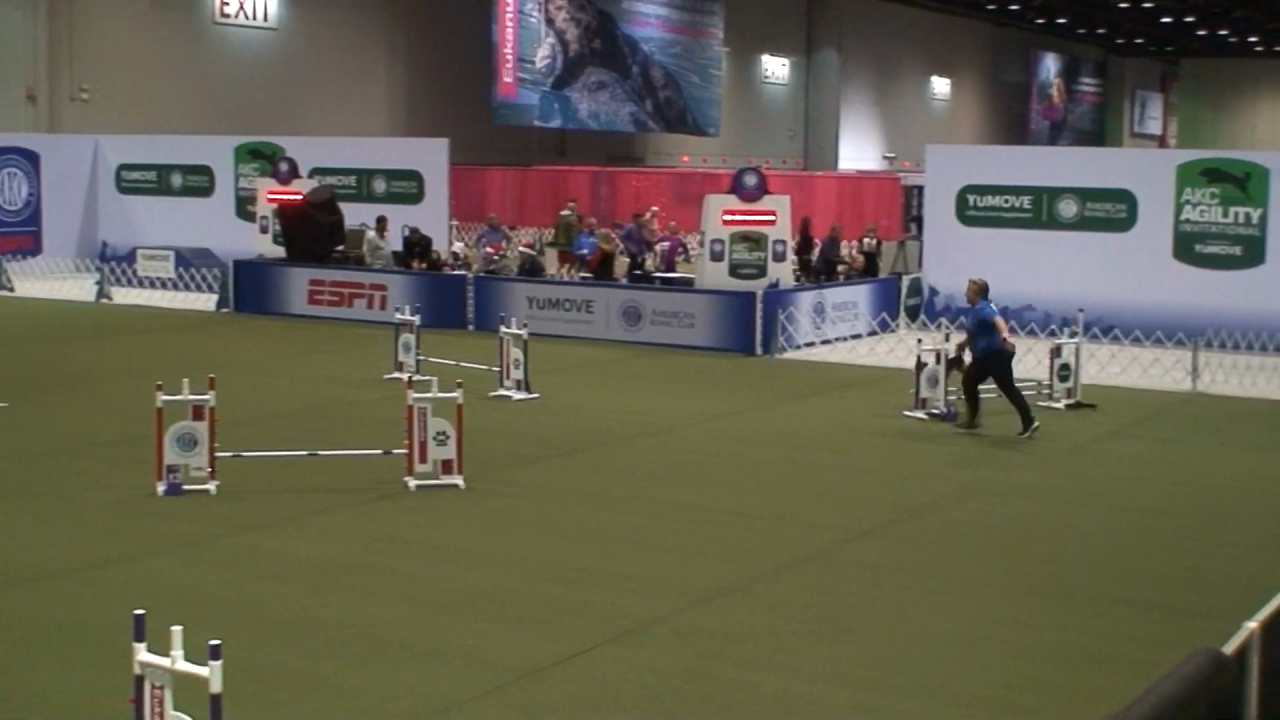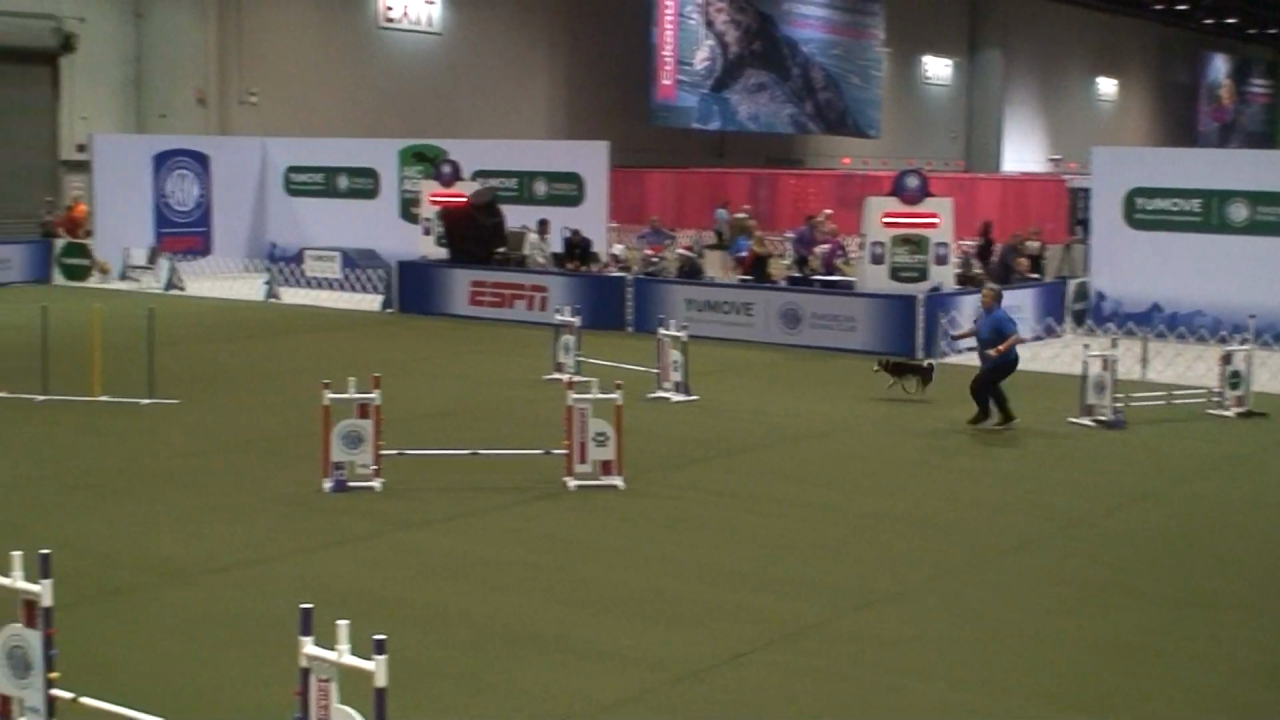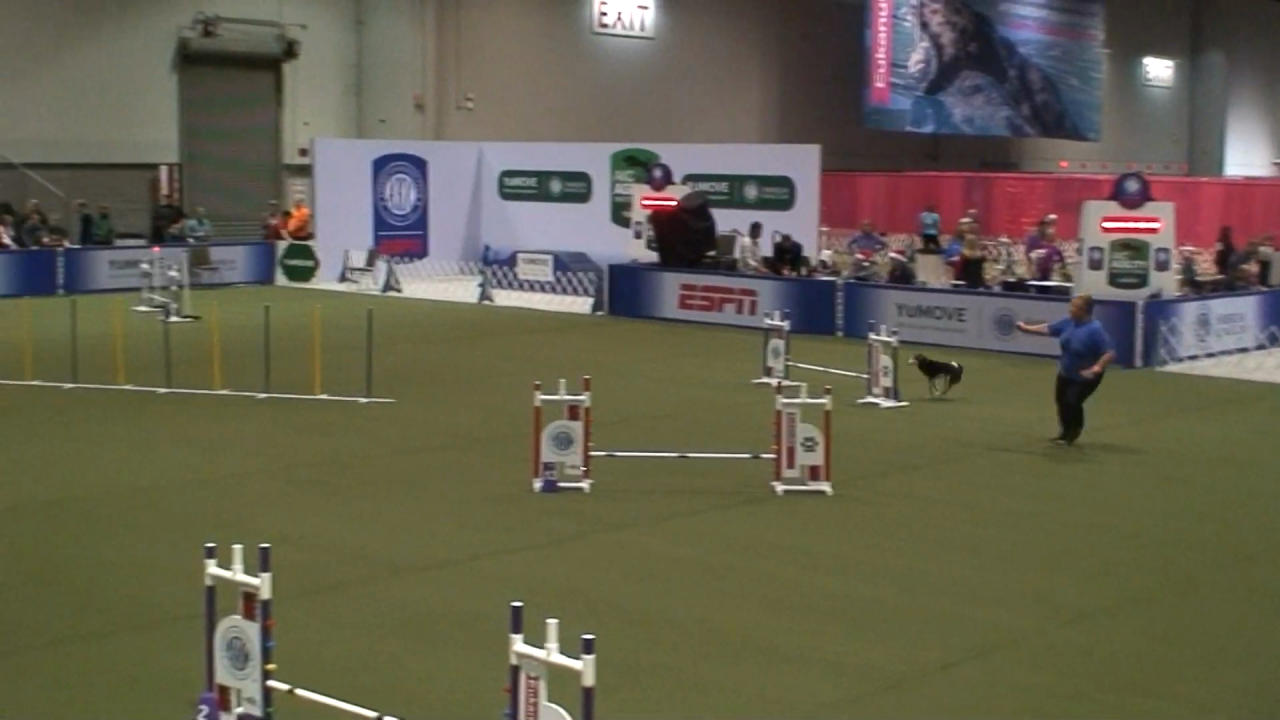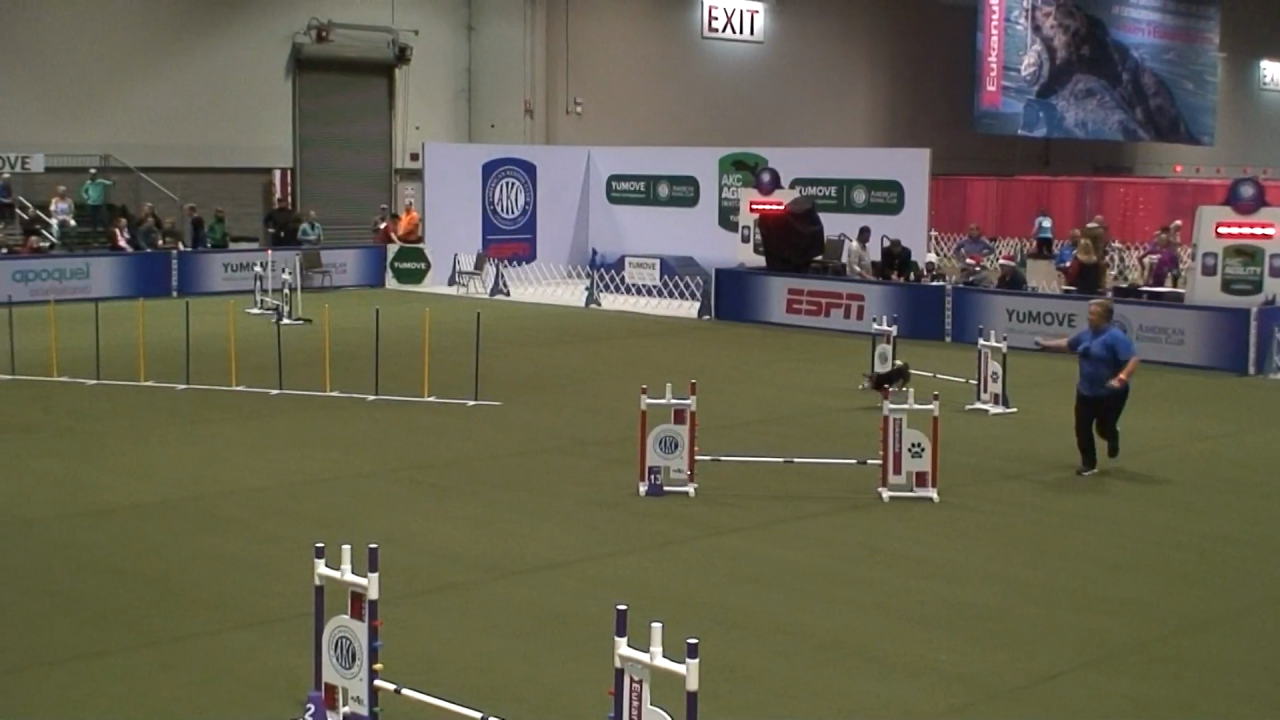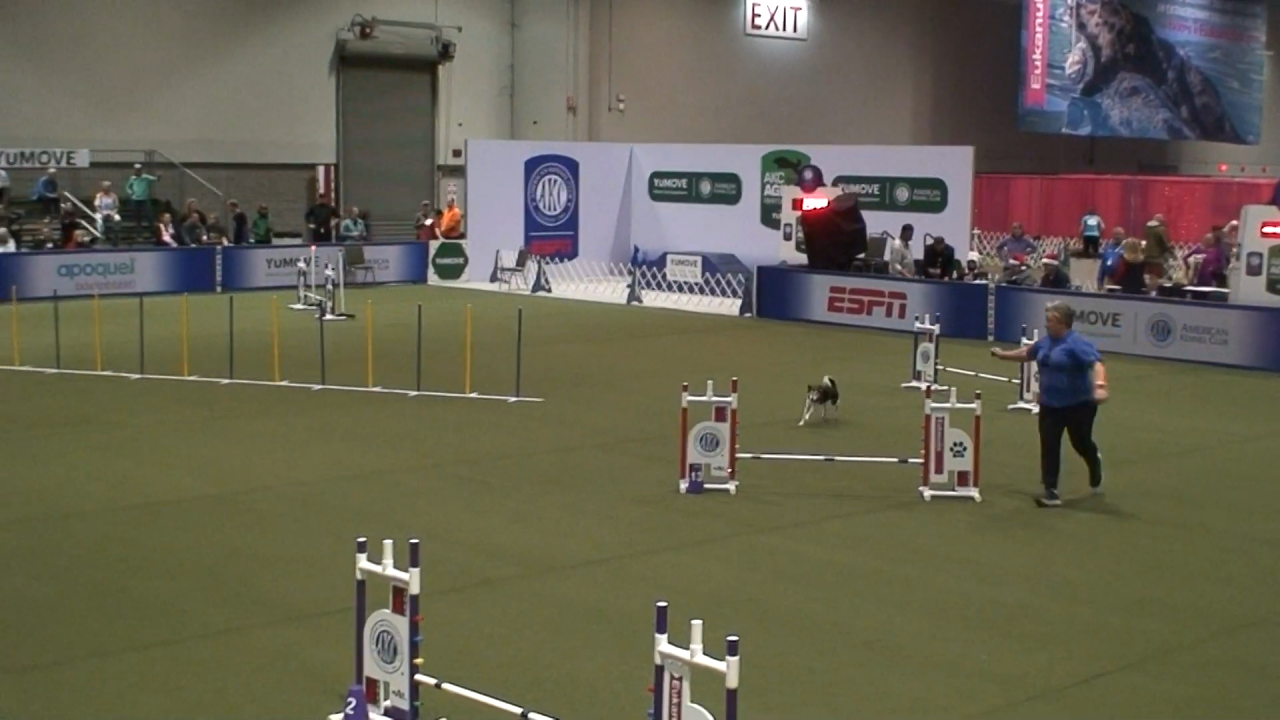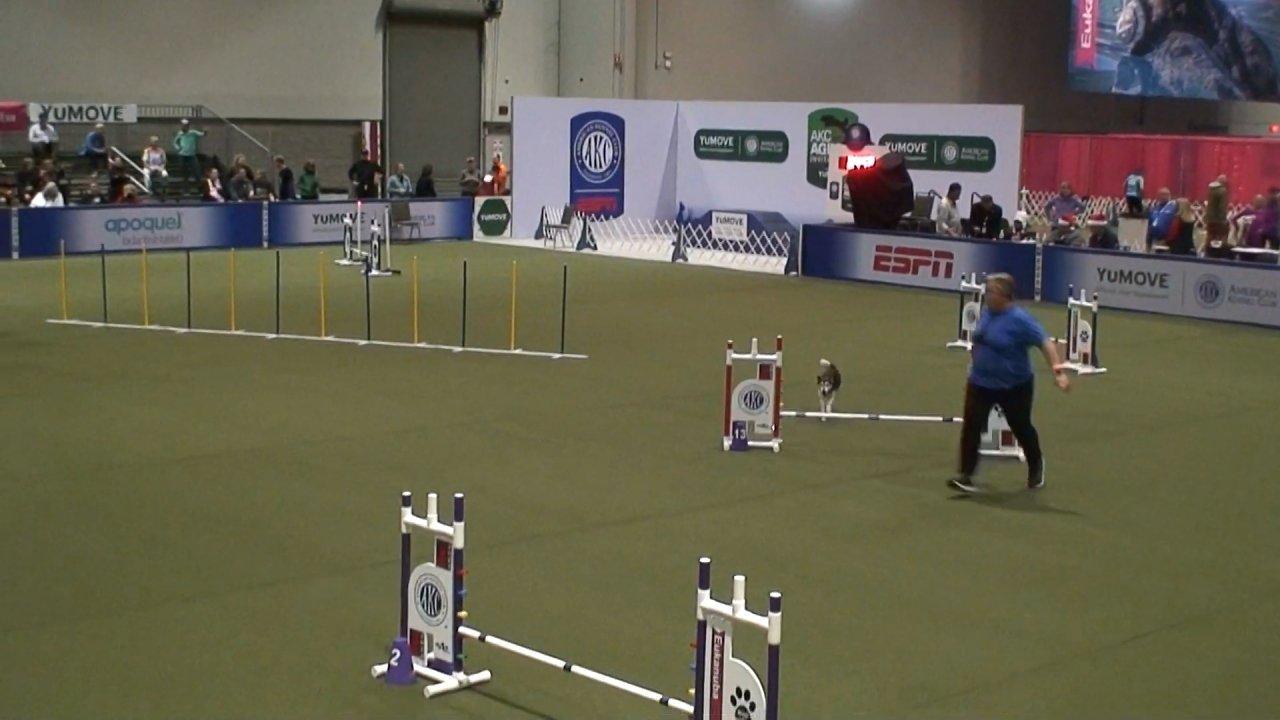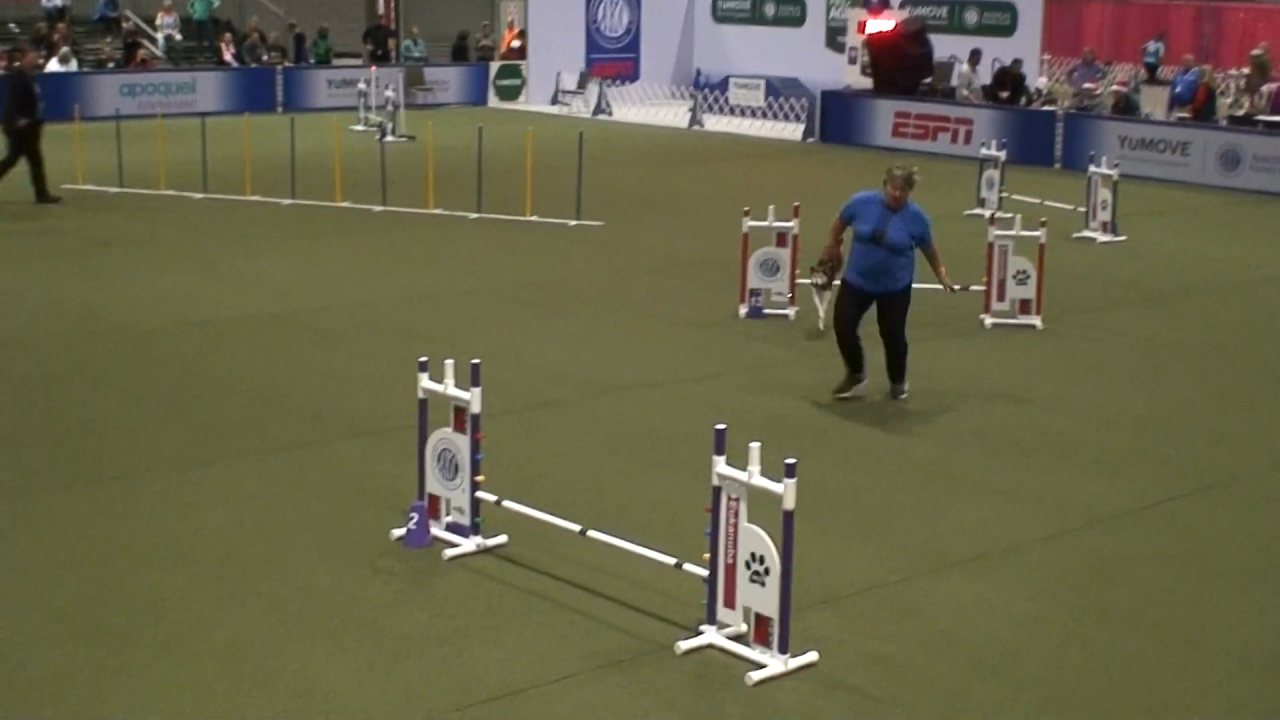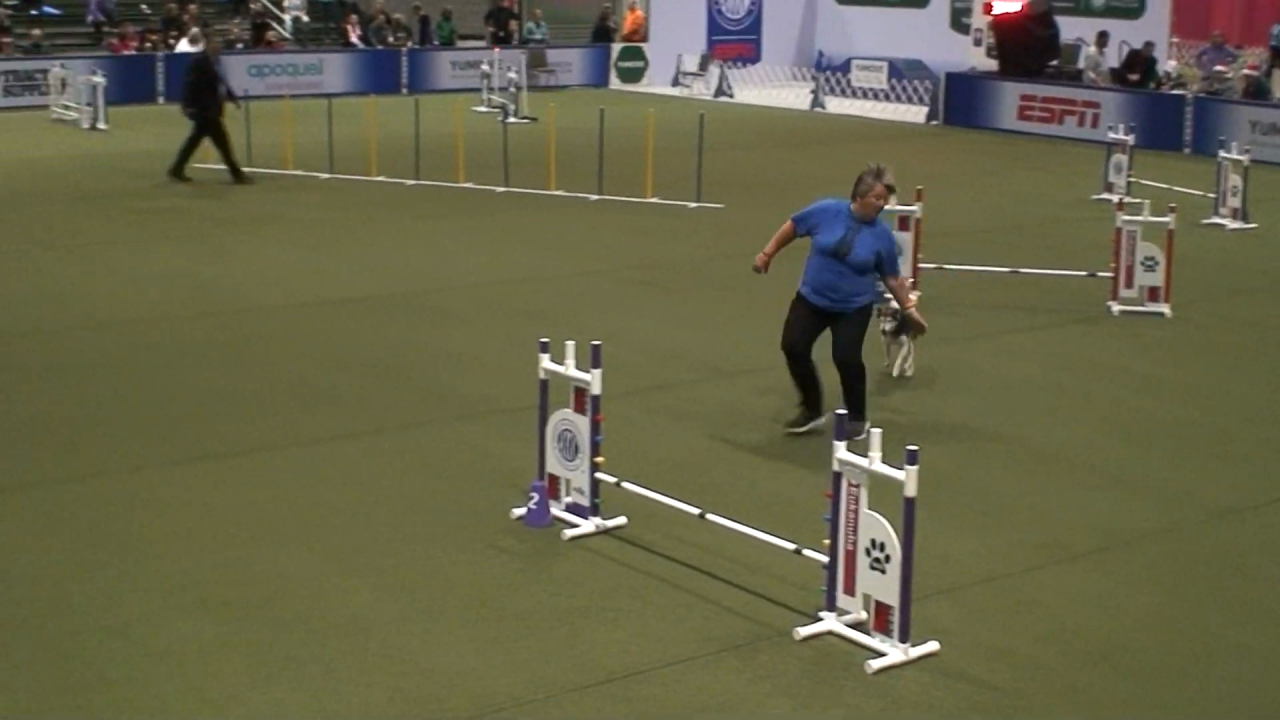
dt=0.5s
person 1, frame 1
left shoulder: (982, 309)
right shoulder: (980, 308)
left elbow: (998, 320)
left wrist: (1005, 337)
right wrist: (965, 343)
left hip: (991, 355)
right hip: (999, 353)
left knee: (969, 383)
right knee: (1009, 389)
left ankle: (973, 420)
right ankle: (1029, 423)
person 1, frame 2
left shoulder: (1000, 317)
right shoulder: (986, 314)
left elbow: (1016, 338)
right elbow: (977, 329)
left wrist: (998, 350)
right wrist: (959, 336)
left hip: (1003, 363)
right hip: (992, 362)
left knee: (977, 387)
right knee: (992, 388)
left ankle: (983, 413)
right ankle: (1007, 416)
person 1, frame 3
left shoulder: (1094, 330)
right shoulder: (1068, 322)
left elbow: (1109, 354)
right elbow: (1048, 329)
left wrist: (1094, 370)
right wrist: (1027, 328)
left hip: (1086, 377)
right hip: (1066, 373)
left knee: (1071, 404)
right knee: (1062, 403)
left ankle: (1074, 428)
right ankle: (1067, 432)
person 1, frame 4
left shoulder: (1116, 337)
right shoulder: (1087, 333)
left elbow: (1133, 361)
right elbow: (1068, 344)
left wrist: (1121, 379)
right wrist: (1046, 344)
left hip: (1112, 392)
right hip: (1086, 390)
left knee: (1103, 428)
right knee: (1082, 427)
left ankle: (1112, 439)
right ankle: (1088, 463)
person 1, frame 5
left shoulder: (1077, 343)
right shoulder: (1046, 340)
left elbow: (1096, 365)
right elbow: (1029, 352)
left wrist: (1100, 386)
right wrist: (1003, 354)
left hip: (1078, 402)
right hip: (1050, 403)
left knee: (1081, 442)
right knee: (1048, 443)
left ankle: (1095, 464)
right ankle: (1050, 491)
person 1, frame 6
left shoulder: (1019, 319)
right shoulder: (988, 313)
left elbow: (1045, 342)
left wrist: (1058, 371)
right wrist: (974, 351)
left hip: (1013, 385)
right hip: (980, 382)
left knee: (1021, 428)
right knee: (971, 425)
left ankle: (1036, 466)
right ankle: (967, 477)
person 1, frame 7
left shoulder: (915, 217)
right shoulder: (862, 202)
left elbow: (928, 247)
right elbow: (841, 220)
left wrist: (940, 275)
right wrist: (833, 245)
left hip: (894, 287)
right hip: (856, 283)
left knee: (892, 336)
right knee: (842, 325)
left ankle: (898, 380)
right ankle: (856, 375)
person 1, frame 8
left shoulder: (882, 235)
right shoulder: (827, 211)
left elbow: (892, 278)
right elbow: (793, 225)
left wrist: (909, 309)
right wrist: (767, 253)
left hip: (853, 307)
right hip: (811, 299)
left knee: (847, 358)
right knee: (793, 347)
left ankle: (857, 416)
right ankle: (811, 408)
